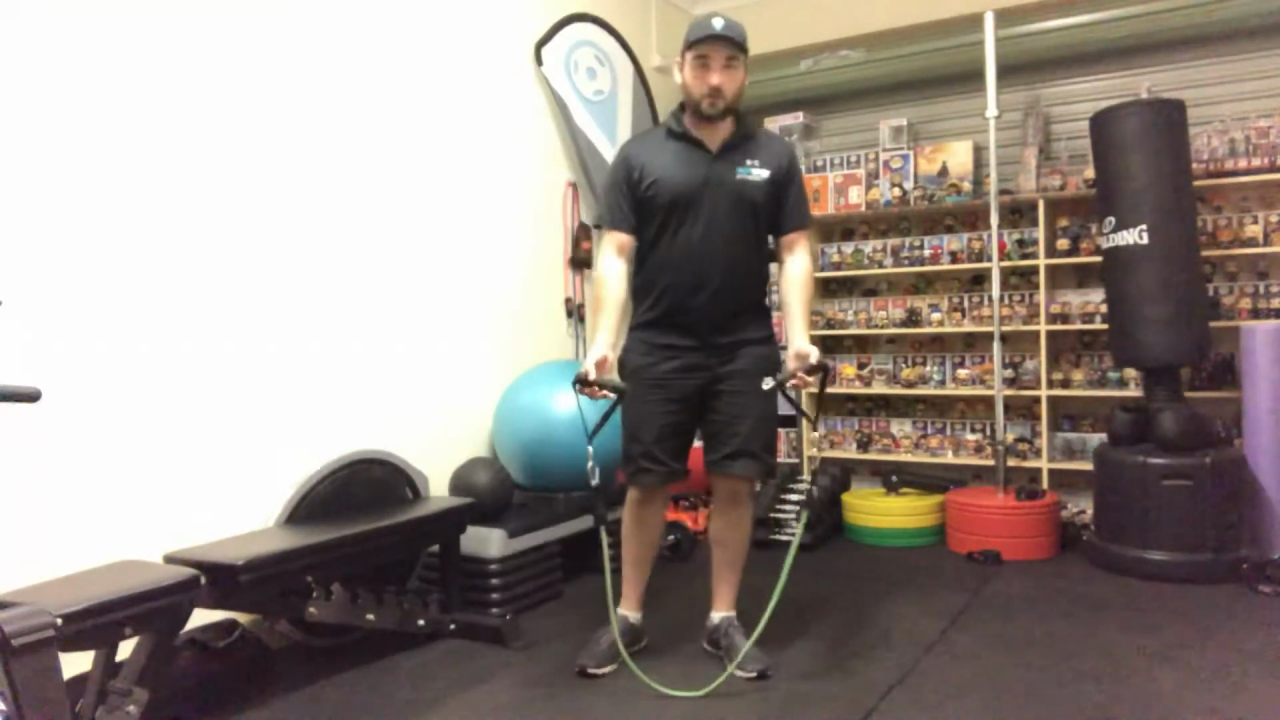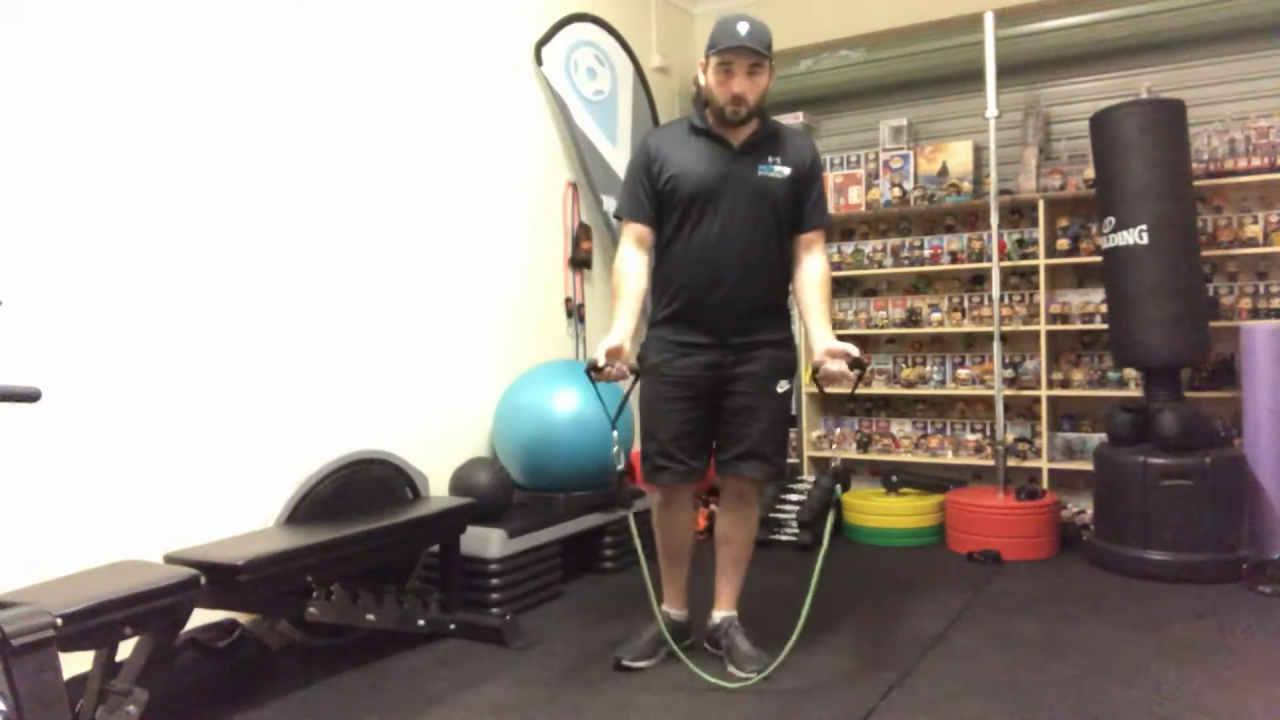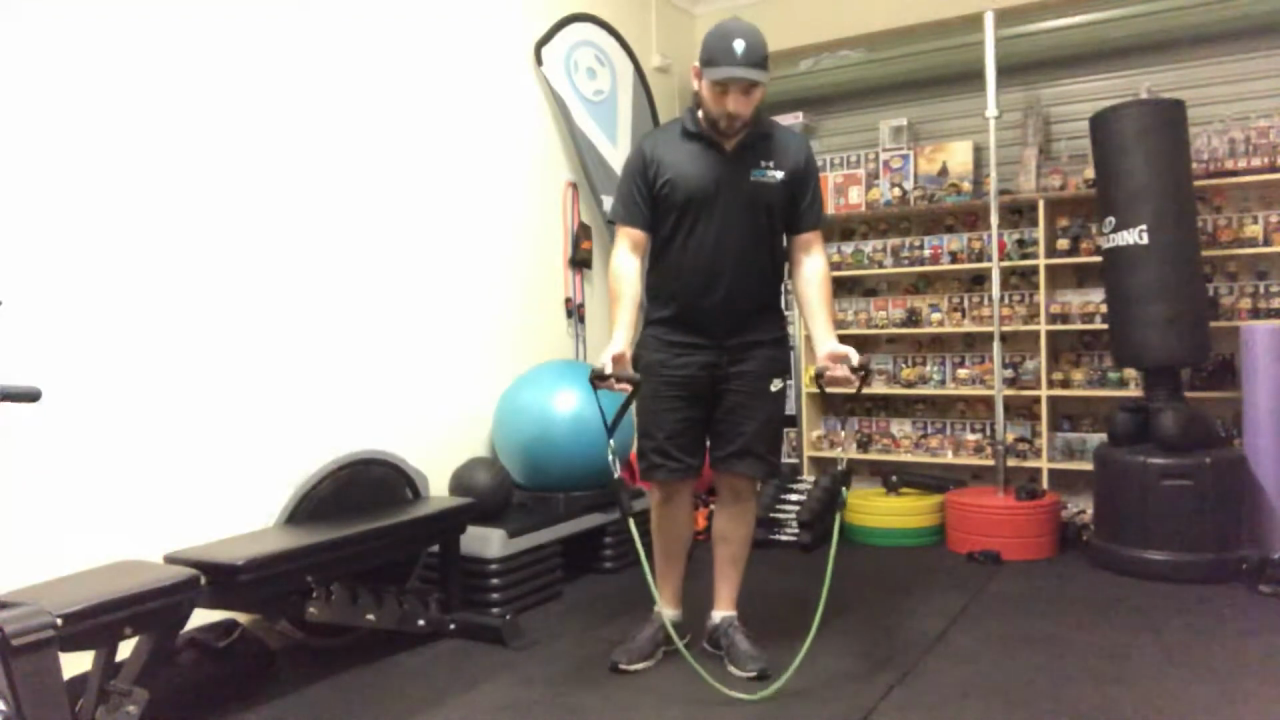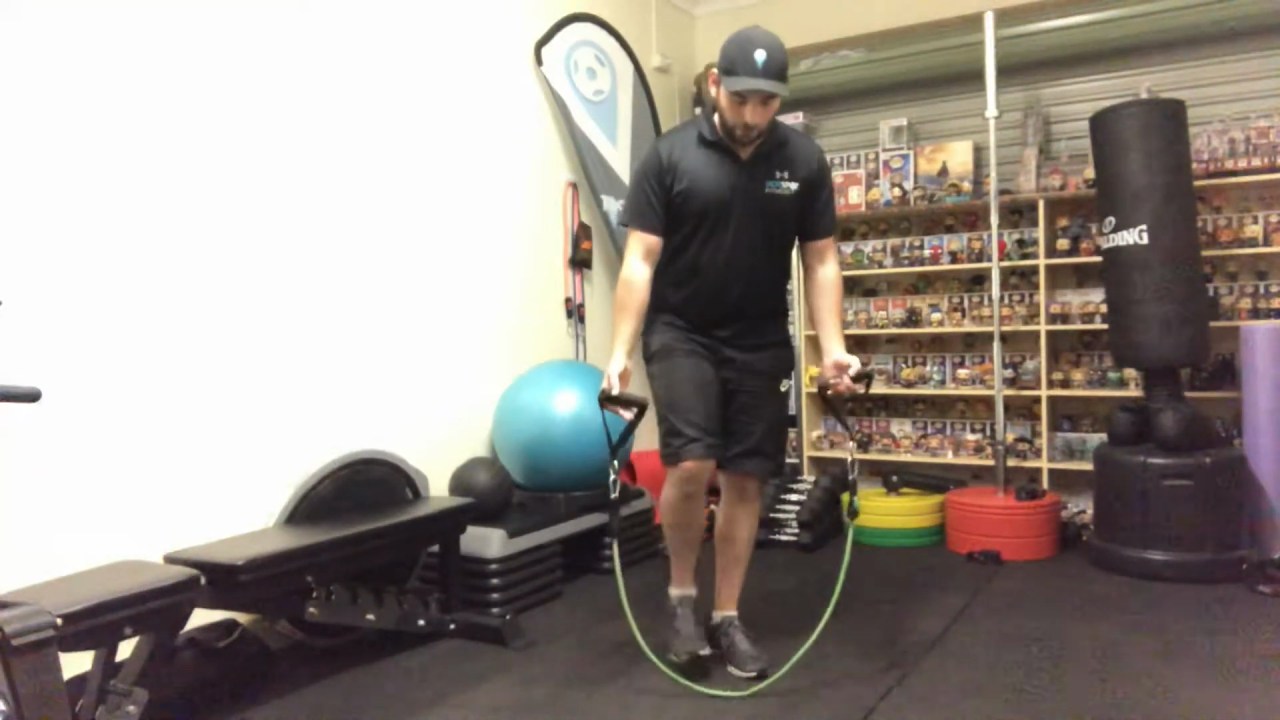
dt=0.5s
person 1, frame 1
left shoulder: (774, 155)
right shoulder: (640, 156)
left elbow: (794, 252)
right elbow: (616, 254)
left wrist: (797, 335)
right wrist: (603, 342)
left hip: (744, 351)
right hip: (659, 350)
left knee: (734, 484)
right knee: (647, 484)
left ankle: (723, 620)
right ankle: (628, 619)
person 1, frame 2
left shoulder: (796, 154)
right shoulder: (660, 149)
left elbow: (809, 254)
right elbow: (635, 247)
left wrist: (822, 337)
right wrist: (621, 330)
left hip: (761, 349)
right hip: (675, 346)
left knee: (742, 485)
right knee: (671, 483)
left ankle: (725, 620)
right ankle: (672, 614)
person 1, frame 3
left shoulder: (790, 153)
right shoulder: (655, 152)
left elbow: (807, 253)
right elbow: (629, 251)
left wrist: (825, 340)
right wrist: (619, 338)
left hip: (755, 349)
right hip: (672, 346)
left knee: (738, 482)
right knee: (670, 481)
left ankle: (725, 620)
right ankle: (667, 616)
person 1, frame 4
left shoulder: (804, 160)
right shoulder: (670, 155)
left elbow: (821, 260)
right elbow: (640, 260)
left wrist: (833, 348)
right wrist: (619, 352)
left hip: (761, 344)
right hip: (681, 332)
left knee: (744, 479)
right knee: (692, 463)
left ankle: (726, 617)
right ankle: (683, 595)
